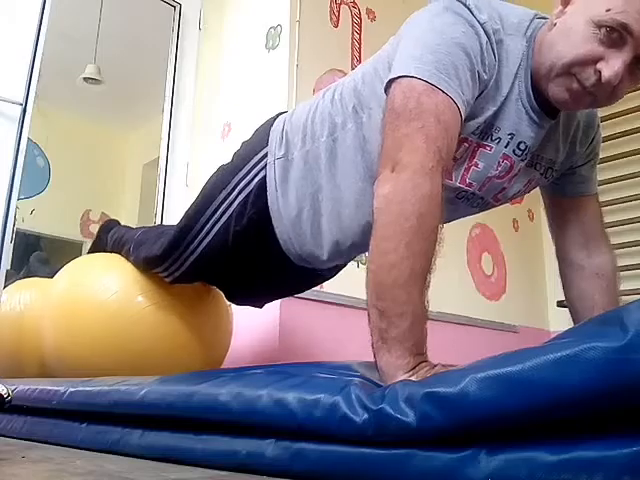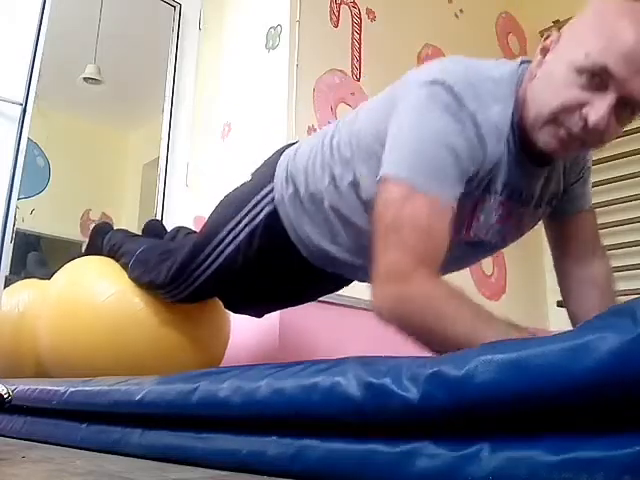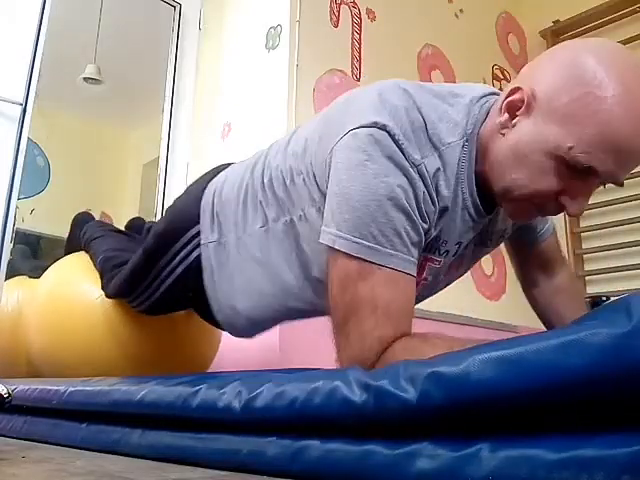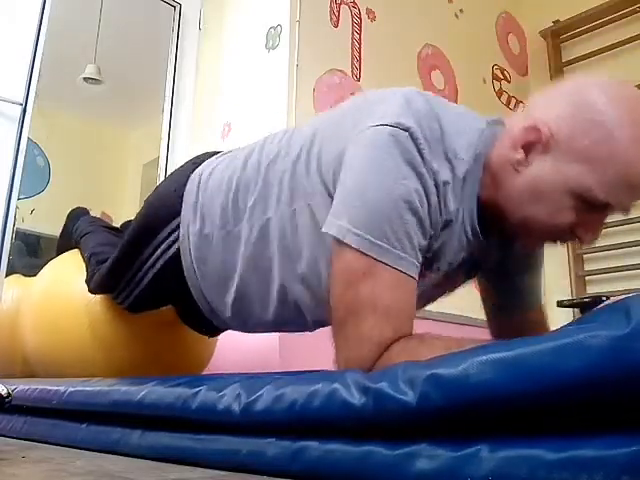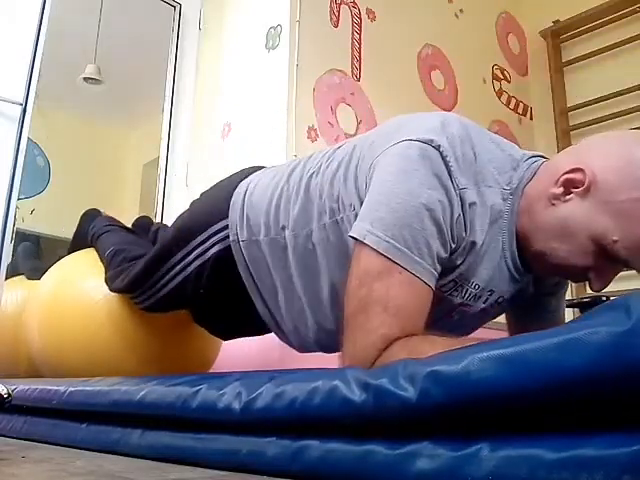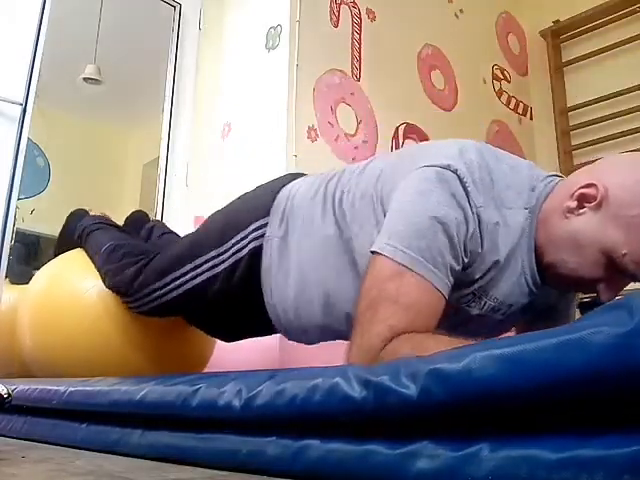
dt=0.5s
person 1, frame 1
left shoulder: (578, 127)
left elbow: (586, 250)
right elbow: (406, 175)
right wrist: (404, 364)
right hip: (281, 177)
left knee: (239, 289)
right knee: (174, 261)
left ankle: (128, 239)
right ankle: (117, 239)
person 1, frame 2
left shoulder: (567, 147)
right shoulder: (450, 104)
left elbow: (584, 262)
right elbow: (401, 290)
left hip: (337, 259)
right hip: (291, 208)
left knee: (239, 299)
right knee: (170, 277)
left ankle: (170, 236)
right ankle: (113, 241)
person 1, frame 3
left shoulder: (525, 157)
right shoulder: (392, 145)
left elbow: (546, 272)
right elbow: (369, 360)
right hip: (219, 230)
left knee: (202, 312)
right knee: (130, 287)
left ankle: (140, 234)
right ankle: (92, 233)
person 1, frame 4
left shoulder: (515, 205)
right shoulder: (406, 143)
left elbow: (524, 344)
right elbow: (367, 362)
right hip: (199, 217)
left knee: (195, 317)
right knee: (118, 287)
left ankle: (103, 230)
right ankle: (86, 231)
person 1, frame 5
left shoulder: (548, 241)
right shoulder: (437, 165)
right elbow: (370, 359)
left hip: (287, 250)
right hip: (242, 230)
left knee: (204, 319)
right knee: (138, 281)
left ankle: (152, 235)
right ankle: (101, 232)
person 1, frame 6
left shoulder: (563, 268)
right shoulder: (458, 186)
right elbow: (376, 354)
left hip: (307, 297)
right hip: (277, 232)
left knee: (196, 312)
right knee: (145, 282)
left ankle: (150, 233)
right ankle: (87, 231)
